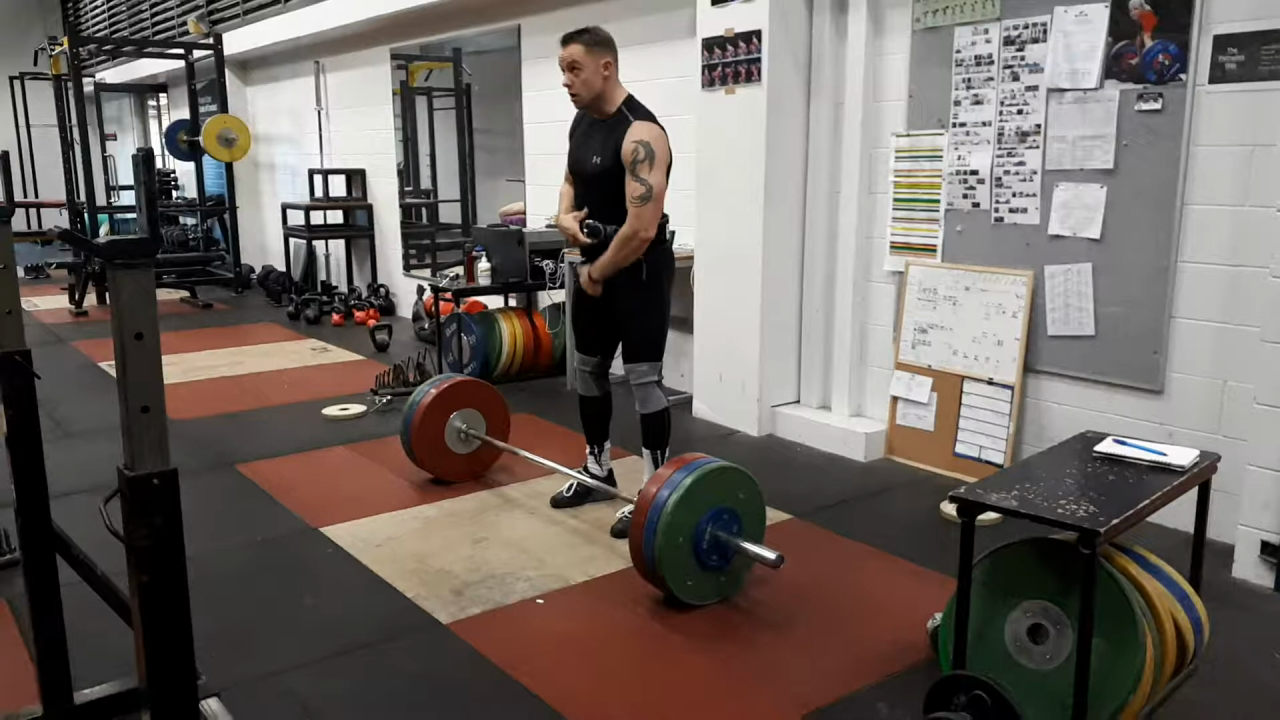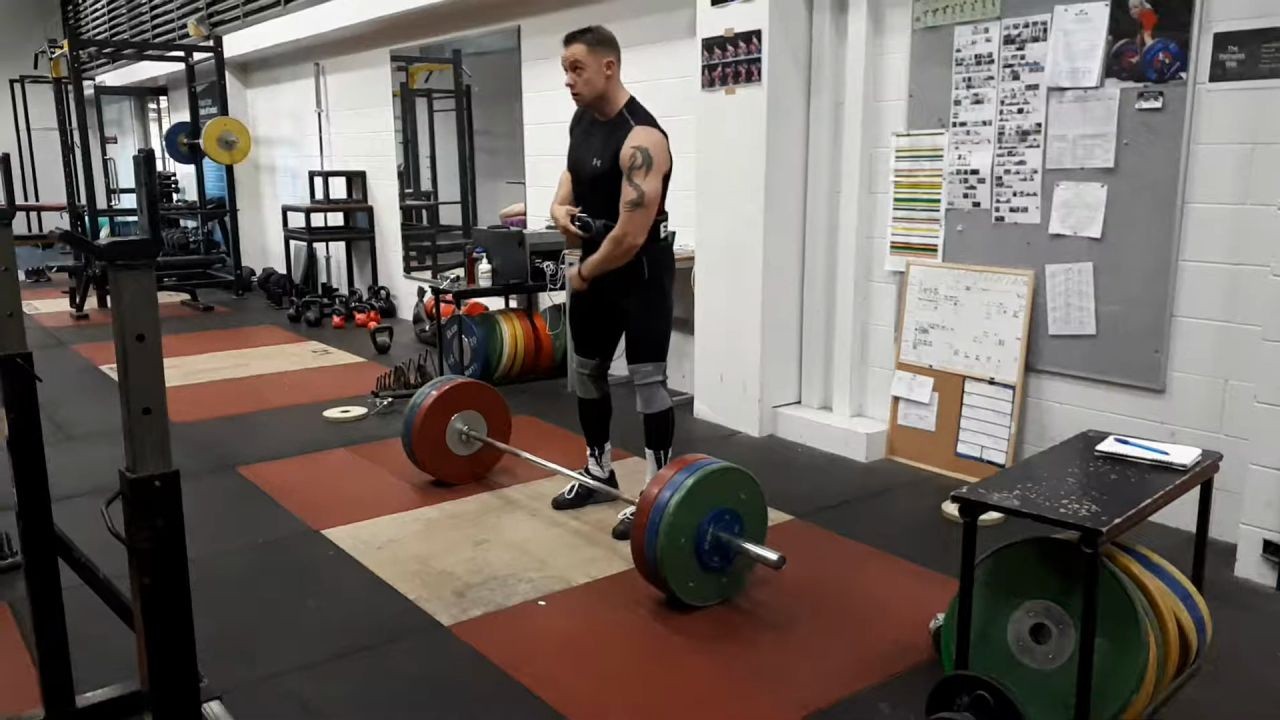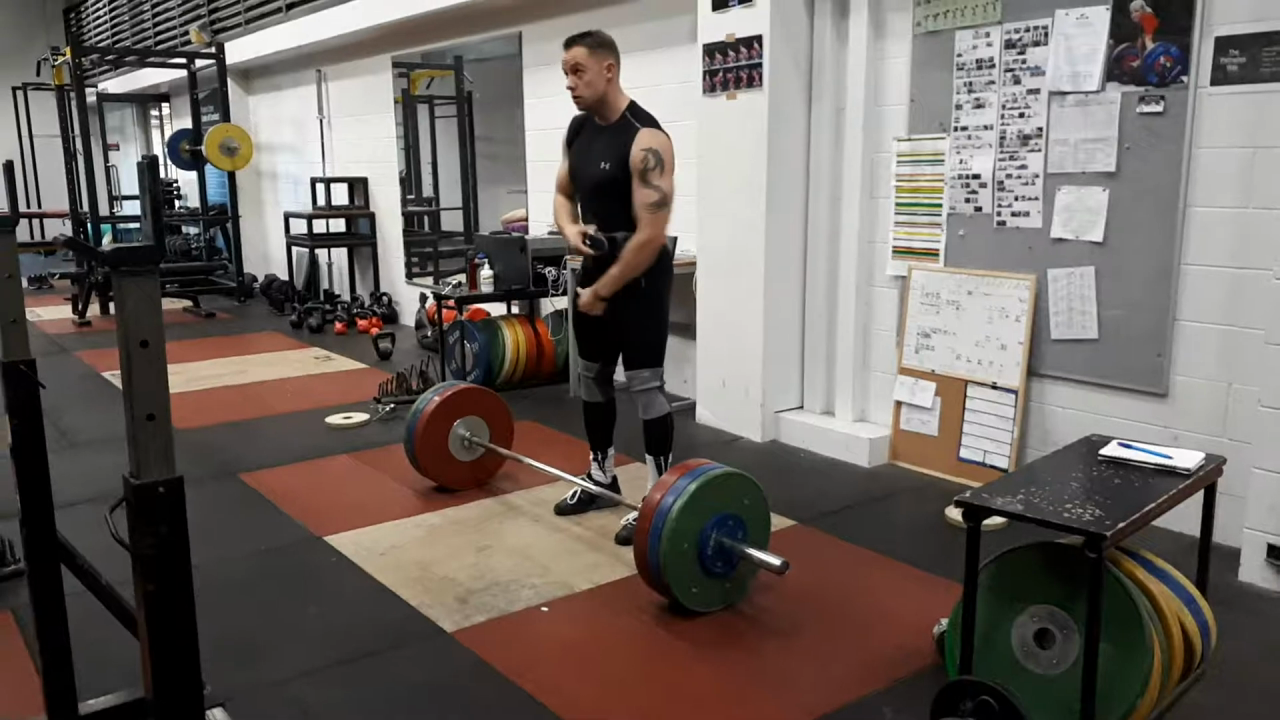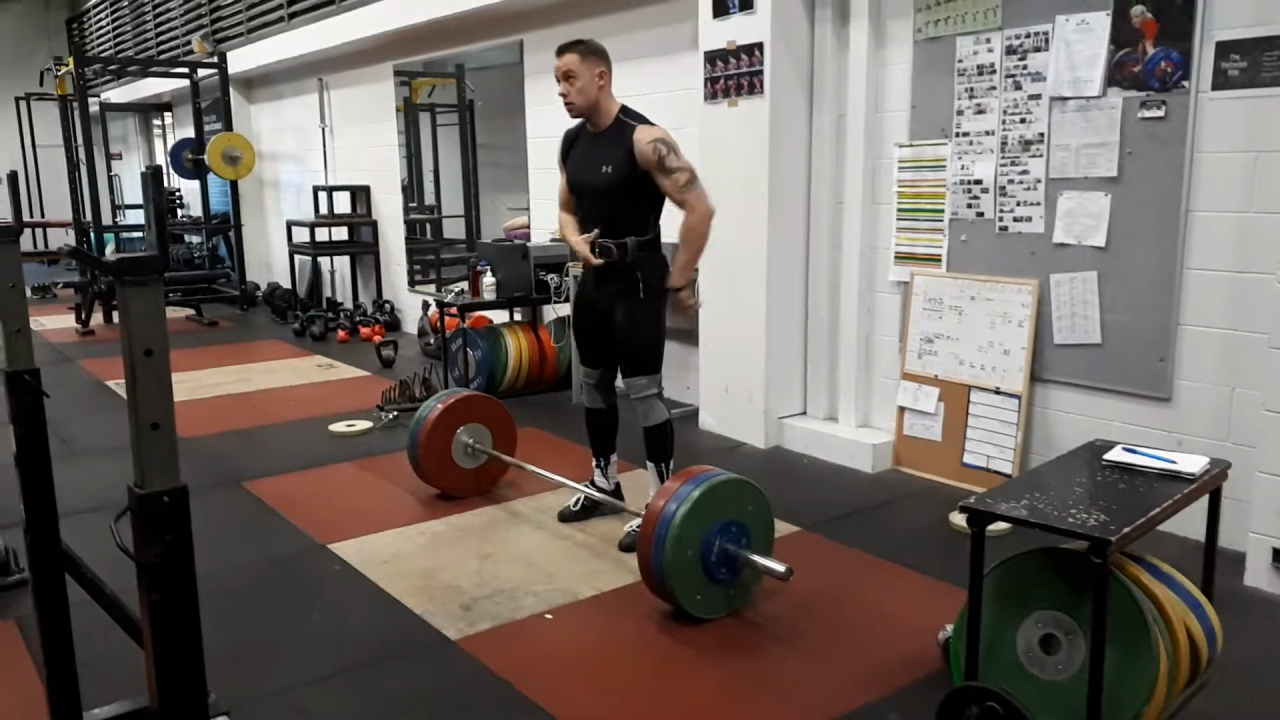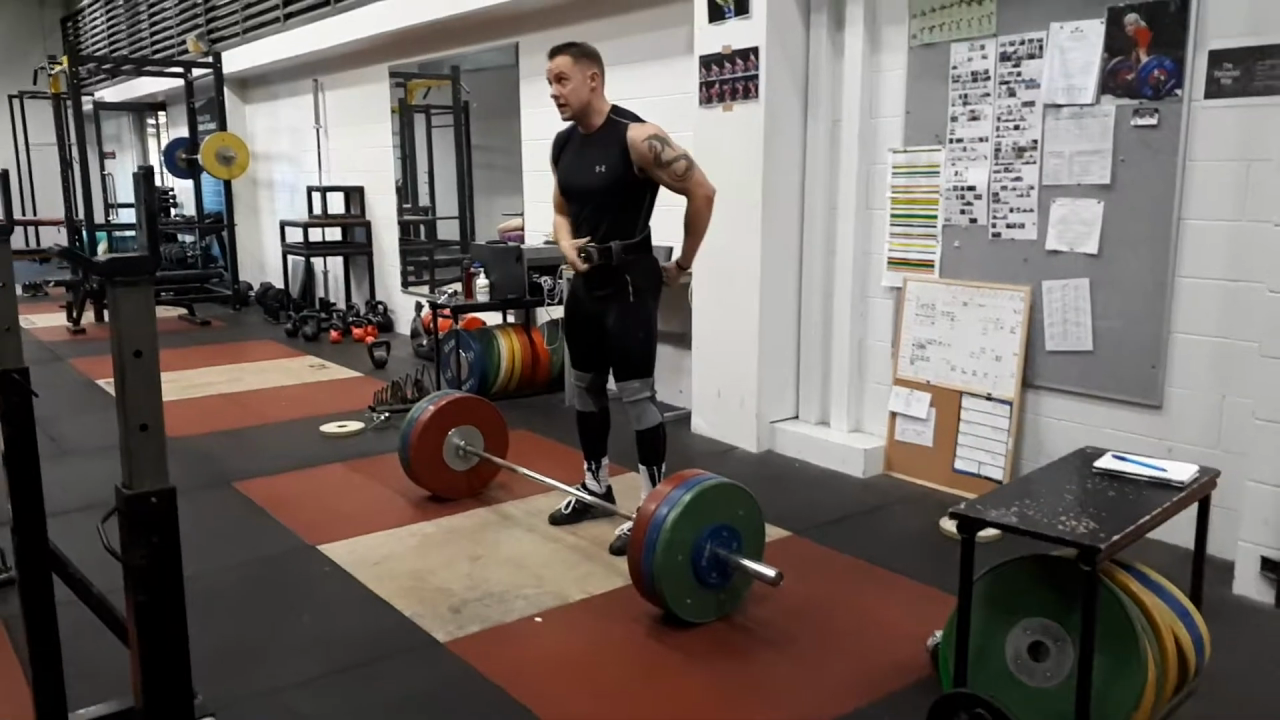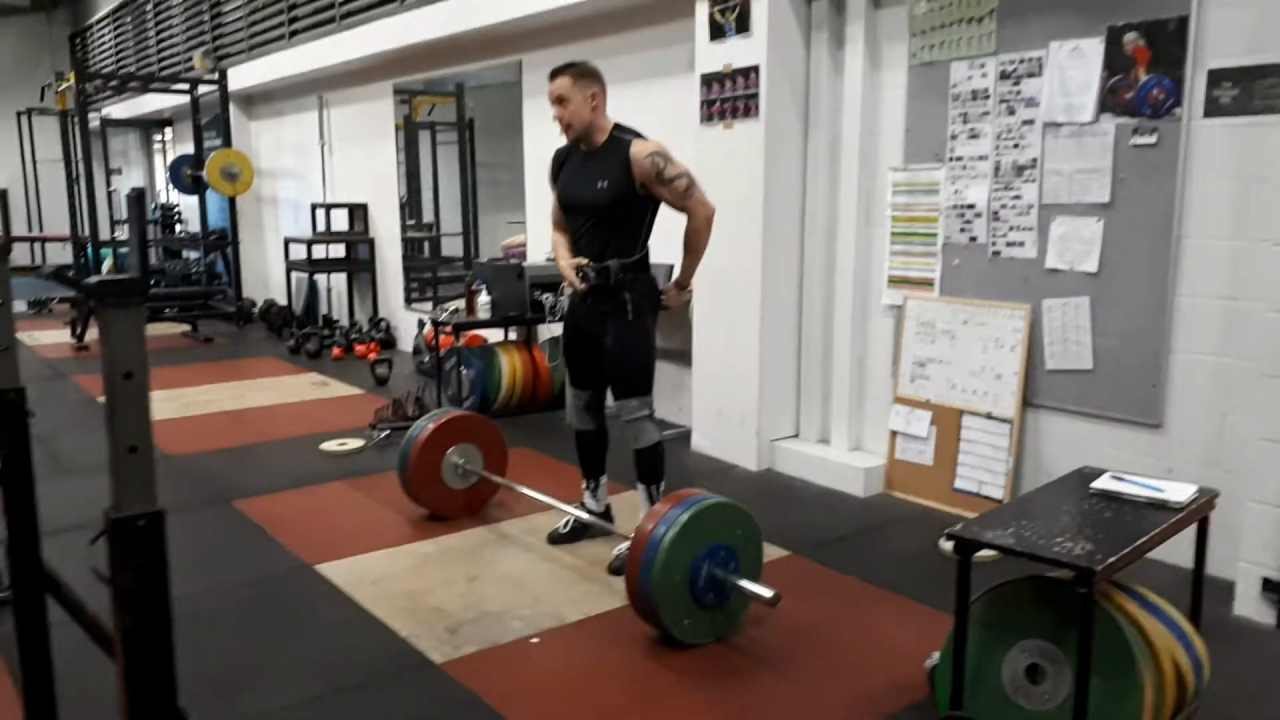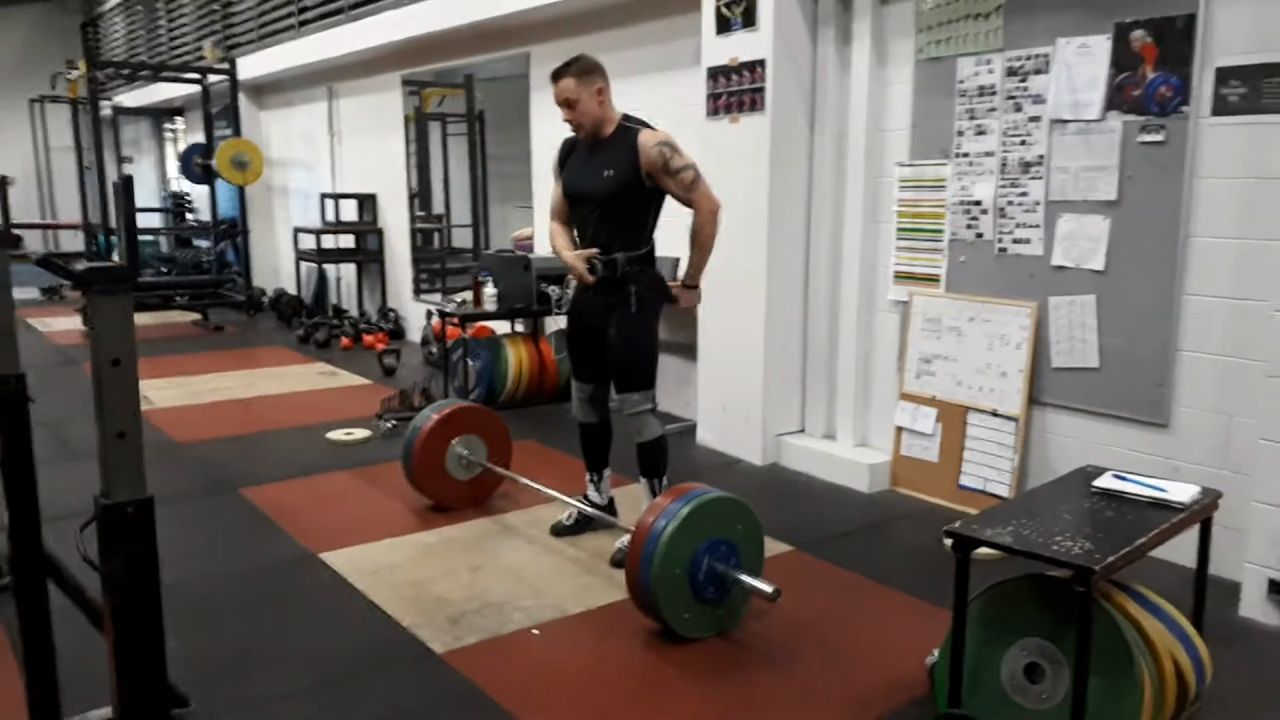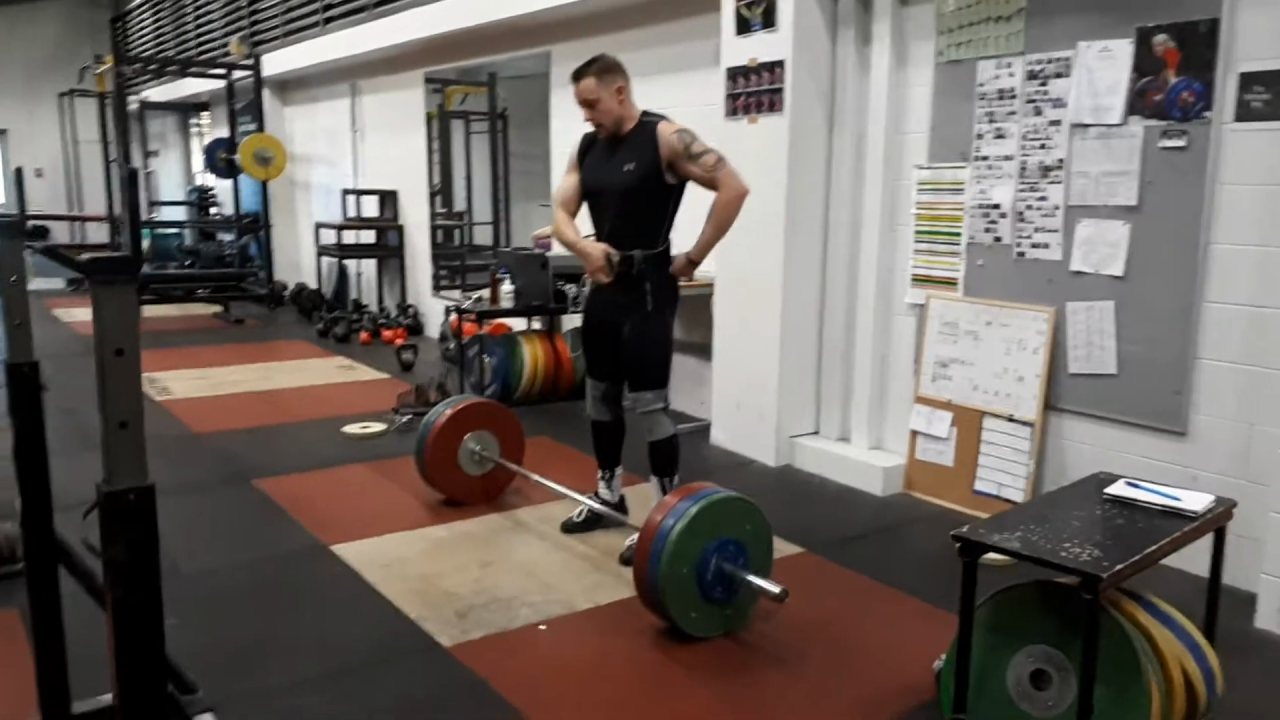
dt=0.2s
person 1, frame 1
left shoulder: (640, 134)
right shoulder: (582, 121)
left elbow: (642, 229)
left wrist: (598, 275)
right wrist: (565, 214)
left hip: (640, 268)
right hip: (595, 264)
left knee: (642, 377)
right knee: (588, 369)
right ankle: (597, 469)
person 1, frame 2
left shoulder: (640, 139)
right shoulder: (582, 119)
left elbow: (632, 235)
left wrist: (584, 273)
right wrist: (559, 205)
left hip: (641, 268)
right hip: (593, 265)
left knee: (646, 378)
right knee: (586, 371)
right ankle: (598, 472)
person 1, frame 3
left shoulder: (646, 139)
right shoulder: (579, 128)
left elbow: (650, 236)
right elbow: (564, 191)
left wrist: (602, 293)
right wrist: (568, 227)
left hip: (639, 275)
right hip: (596, 269)
left knee: (644, 383)
right knee: (592, 376)
right ankle: (602, 476)
person 1, frame 4
left shoulder: (644, 139)
right shoulder: (572, 142)
left elbow: (699, 209)
left wrist: (680, 283)
right wrist: (577, 242)
left hip: (638, 279)
right hip: (593, 278)
left knee: (643, 390)
right knee: (593, 382)
right ankle: (604, 483)
person 1, frame 5
left shoulder: (637, 137)
right shoulder: (563, 144)
left elbow: (702, 191)
left wrist: (683, 264)
right wrist: (566, 244)
left hip: (628, 281)
right hip: (585, 281)
left knee: (635, 393)
right knee: (585, 386)
right ankle: (595, 486)
person 1, frame 6
left shoulder: (638, 154)
right shoulder: (563, 160)
left elbow: (701, 211)
left wrist: (681, 284)
right wrist: (565, 262)
left hip: (627, 298)
right hip: (583, 298)
left knee: (634, 412)
right knee: (583, 404)
right ankle: (594, 505)
person 1, frame 7
left shoulder: (647, 144)
right shoulder: (569, 151)
left elbow: (706, 206)
right elbow: (559, 219)
left wrist: (690, 282)
right wrist: (569, 254)
left hip: (632, 290)
right hip: (588, 290)
left knee: (636, 405)
right knee: (587, 397)
right ankle: (598, 497)
person 1, frame 8
left shoulder: (666, 137)
right shoulder: (587, 147)
left elbow: (733, 188)
right elbow: (561, 212)
left wrist: (693, 257)
right wrist: (585, 246)
left hip: (647, 288)
right hip: (604, 287)
left knee: (648, 404)
right knee: (600, 395)
right ankle: (609, 495)
